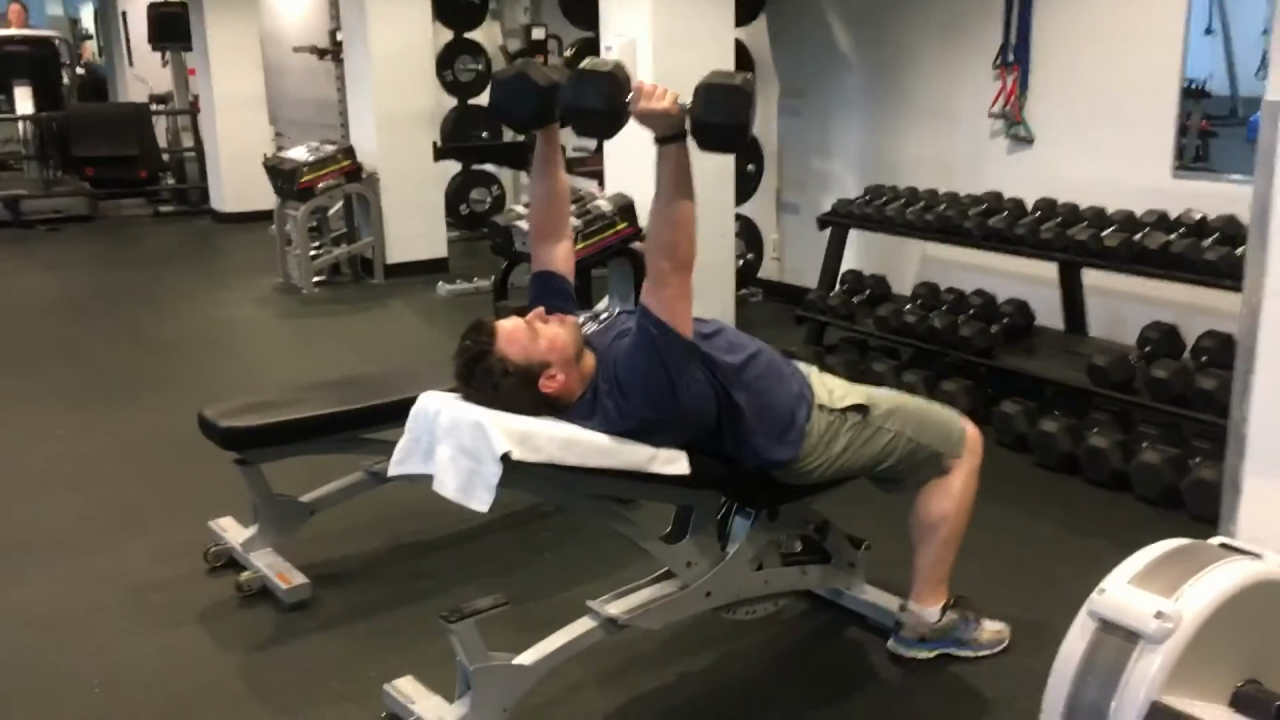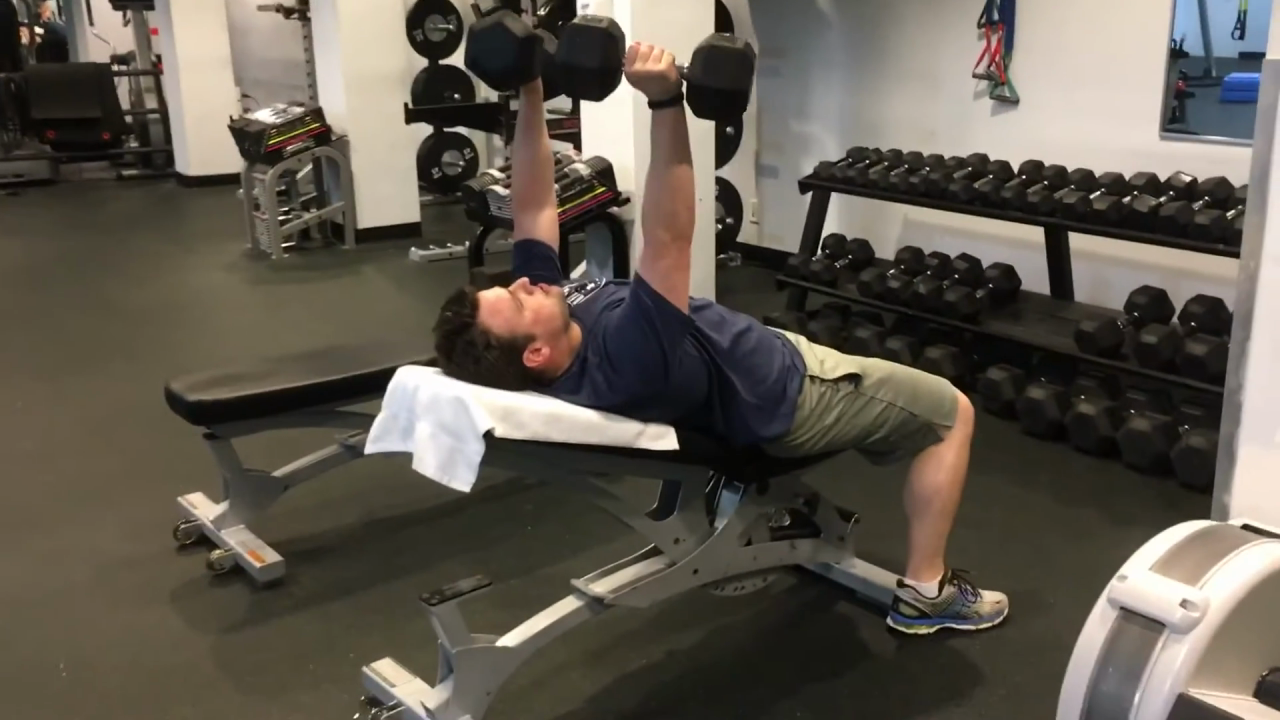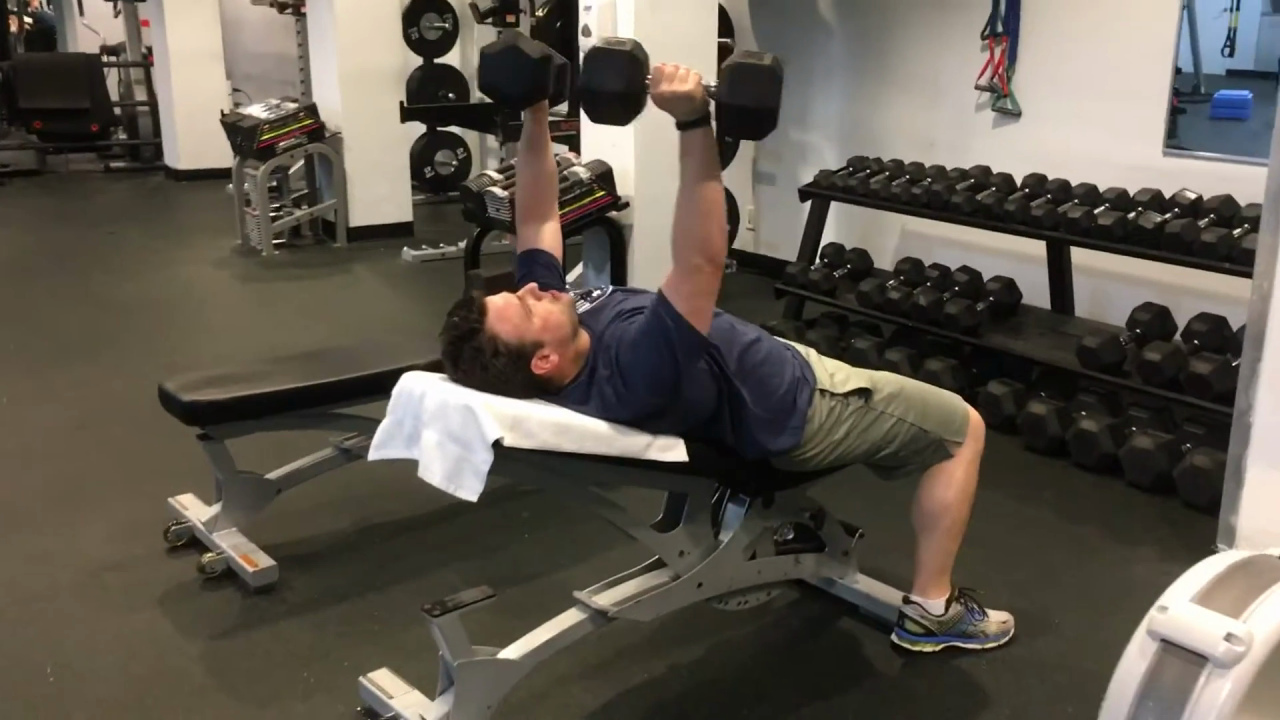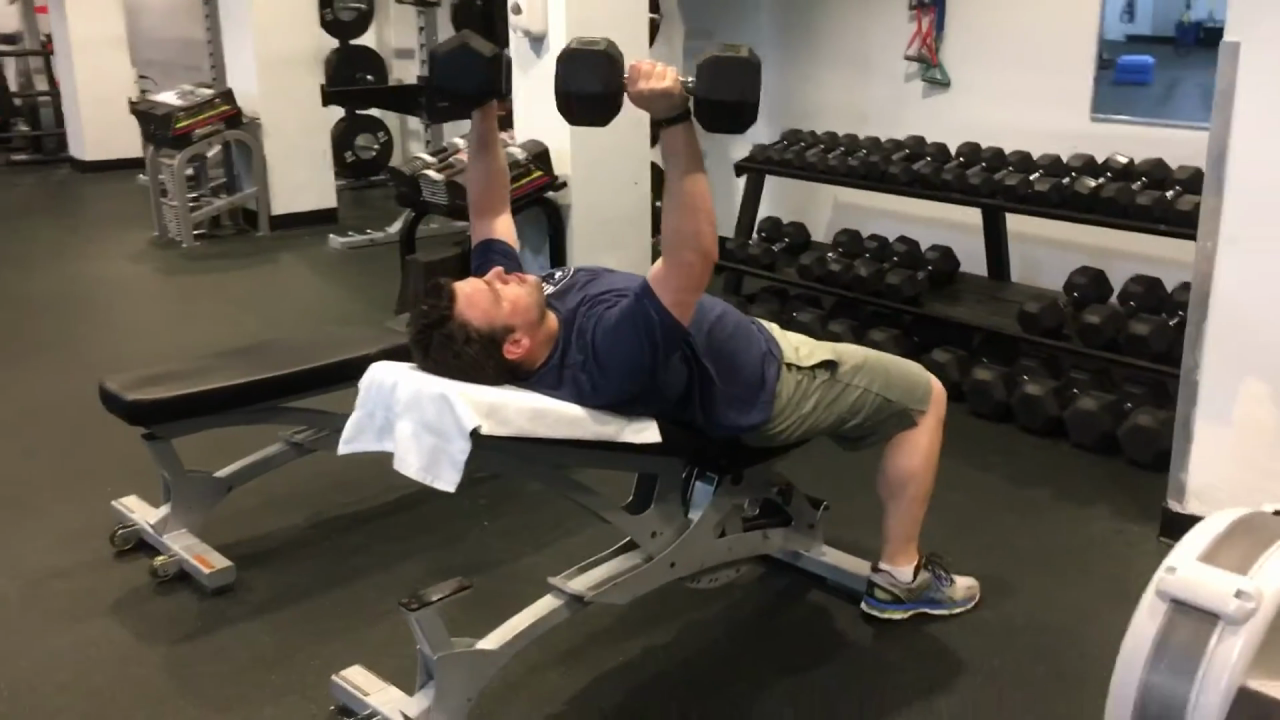
dt=0.4s
person 1, frame 1
left shoulder: (553, 333)
right shoulder: (630, 393)
left elbow: (550, 239)
right elbow: (670, 270)
left wrist: (547, 136)
right wrist: (670, 138)
right hip: (796, 423)
right knee: (960, 442)
right ankle: (928, 617)
person 1, frame 2
left shoulder: (538, 307)
right shoulder: (620, 367)
left elbow: (534, 207)
right elbow: (668, 239)
left wrist: (530, 95)
right wrist: (665, 102)
left hip: (756, 356)
right hip: (784, 394)
right knee: (952, 412)
right ankle: (925, 591)
person 1, frame 3
left shoulder: (536, 326)
right shoulder: (629, 377)
left elbow: (537, 220)
right elbow: (702, 262)
left wrist: (534, 111)
right wrist: (693, 121)
right hip: (793, 406)
right knee: (963, 427)
right ankle: (931, 609)
person 1, frame 4
left shoulder: (498, 316)
right shoulder: (602, 359)
left elbow: (489, 213)
right elbow: (693, 256)
left wrist: (484, 110)
right wrist: (672, 119)
right hip: (760, 383)
right knee: (924, 396)
right ankle: (900, 577)
